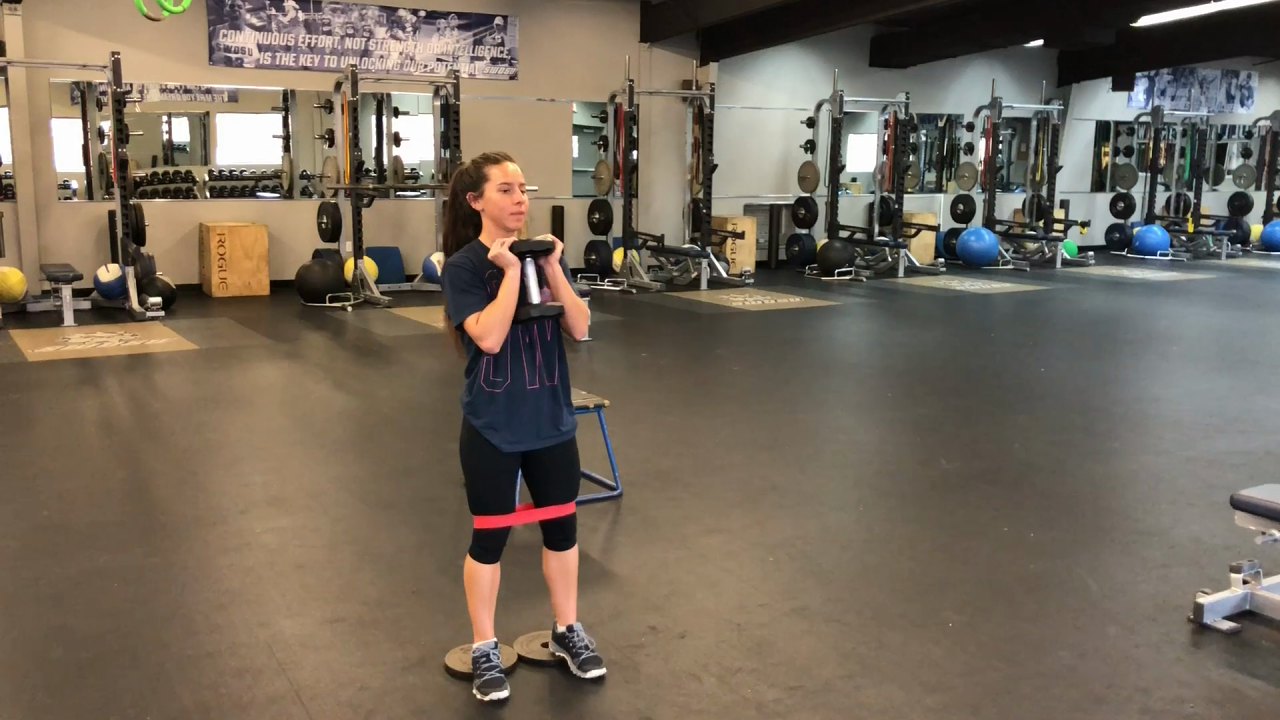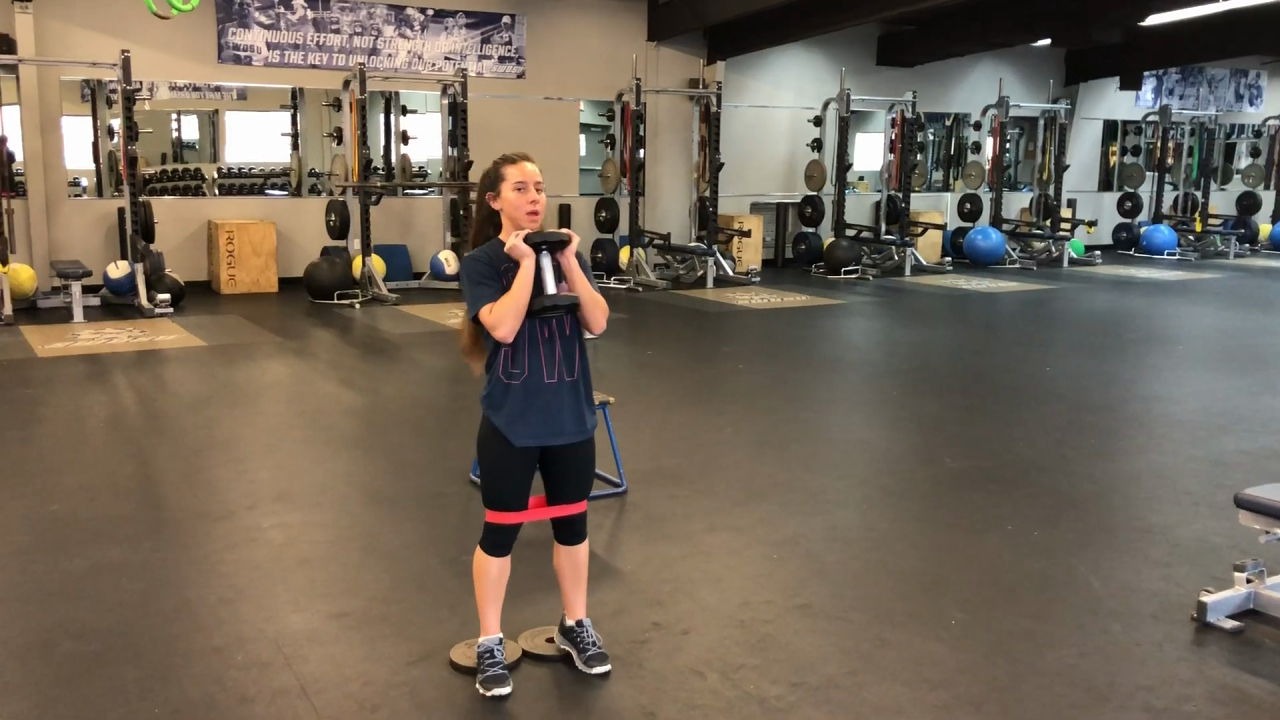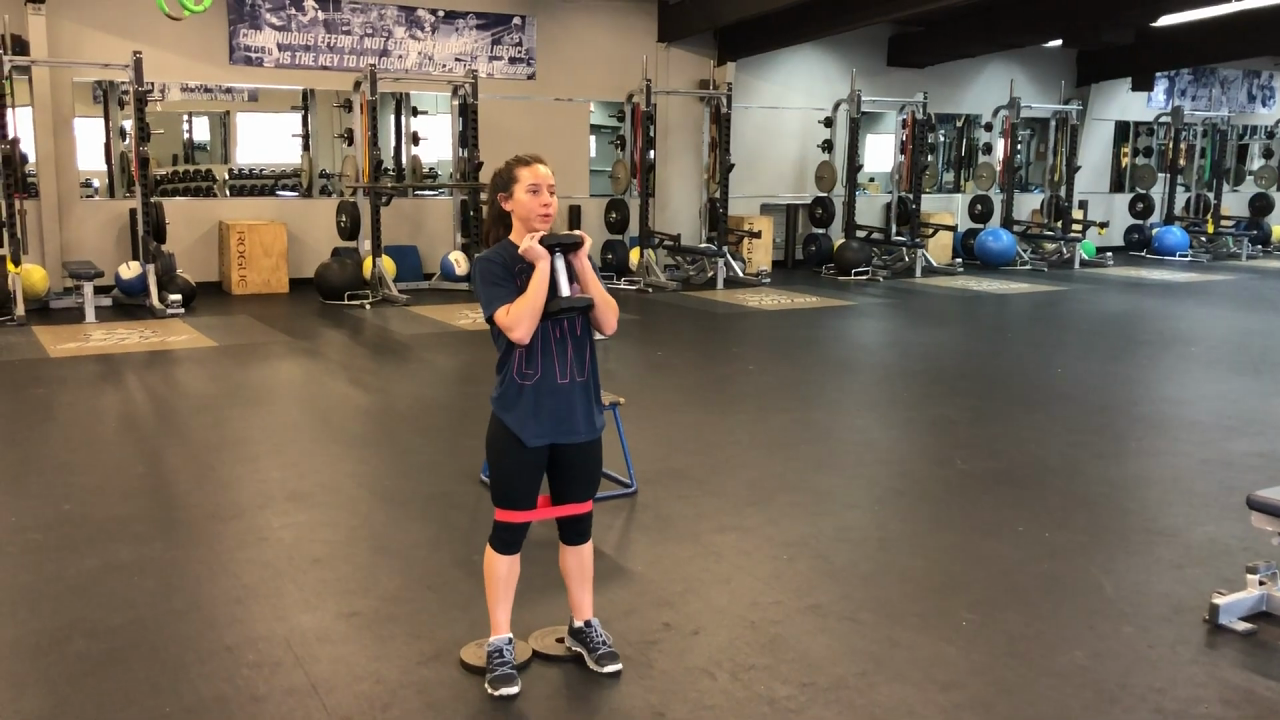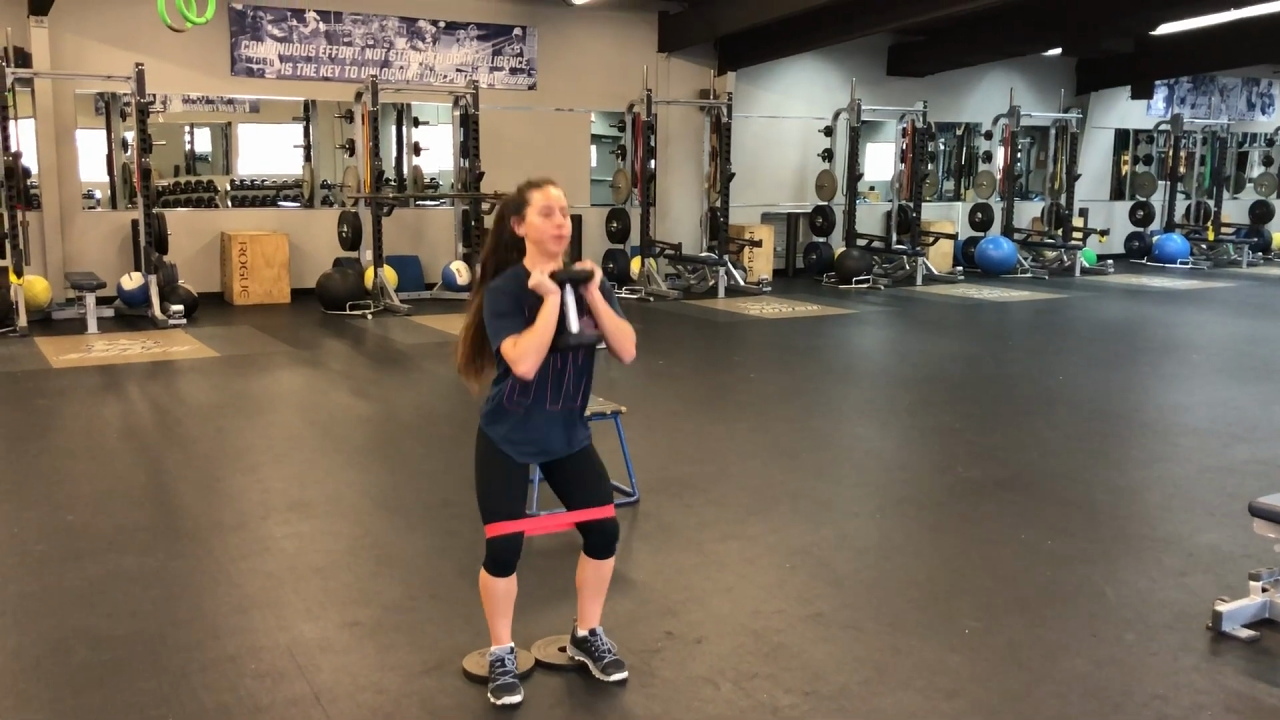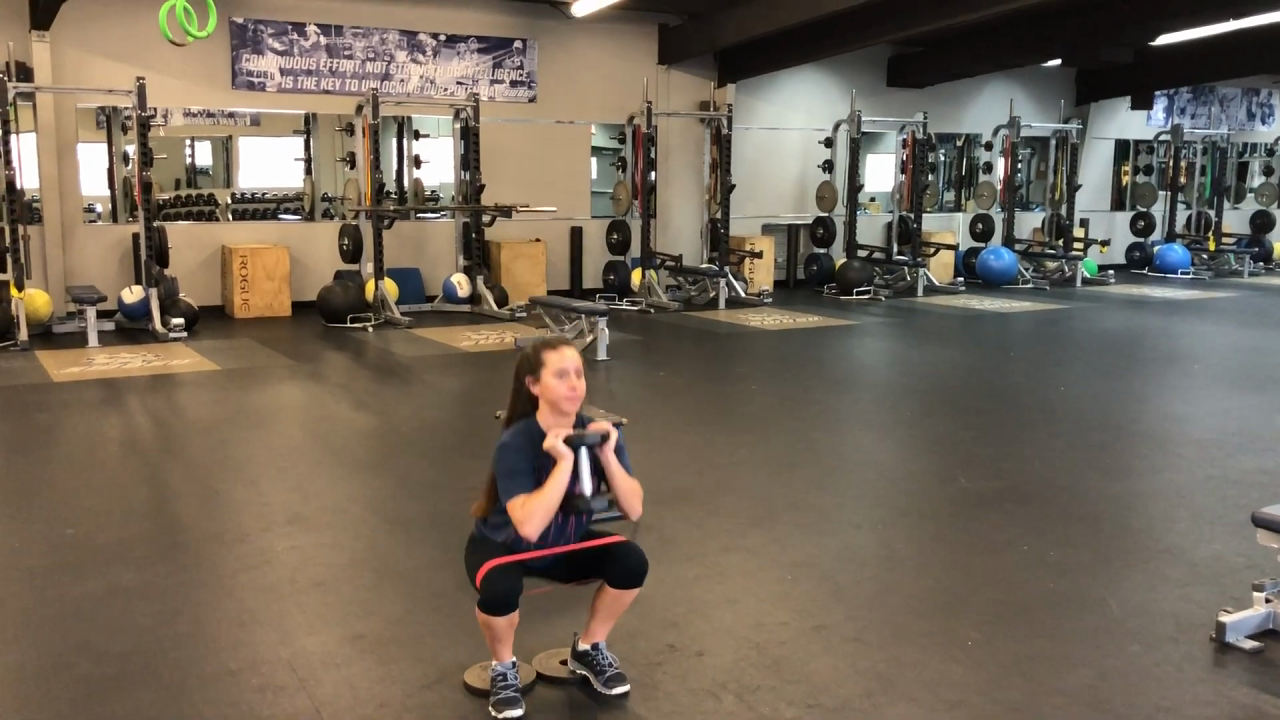
dt=0.5s
person 1, frame 1
left shoulder: (544, 254)
right shoulder: (462, 266)
left elbow: (579, 327)
right elbow: (488, 338)
left wrist: (551, 268)
right wrist: (511, 270)
left hip: (552, 420)
right hip: (492, 428)
left knee: (561, 528)
right knee: (490, 536)
left ankle: (567, 631)
right ankle: (484, 648)
person 1, frame 2
left shoulder: (566, 252)
right shoulder: (481, 262)
left elbow: (598, 322)
right elbow: (503, 327)
left wrist: (567, 262)
right wrist: (527, 263)
left hip: (571, 416)
right hip: (510, 422)
left knee: (572, 523)
right knee: (501, 531)
left ankle: (575, 625)
right ankle: (490, 643)
person 1, frame 3
left shoulder: (573, 251)
right shoulder: (492, 263)
left elbow: (608, 324)
right elbow: (518, 328)
left wrist: (580, 264)
right wrist: (541, 264)
left hip: (579, 416)
right hip: (520, 422)
left knee: (577, 524)
right knee: (510, 530)
left ankle: (584, 626)
right ankle: (500, 643)
person 1, frame 4
left shoulder: (586, 279)
right shoulder: (504, 290)
left elbow: (627, 351)
right elbow: (524, 364)
left wrist: (592, 295)
right wrist: (551, 297)
left hip: (567, 436)
right hip: (507, 439)
left knee: (604, 532)
right knee: (504, 547)
left ankle: (587, 635)
right ankle: (501, 654)
person 1, frame 5
left shoulder: (596, 432)
right shoulder: (515, 444)
left elbow: (634, 509)
right elbow: (529, 527)
left wrist: (607, 455)
right wrist: (565, 461)
left hip: (565, 542)
right hip: (502, 545)
left knee: (632, 563)
right knee: (500, 591)
left ankle: (588, 649)
right ankle: (503, 670)
